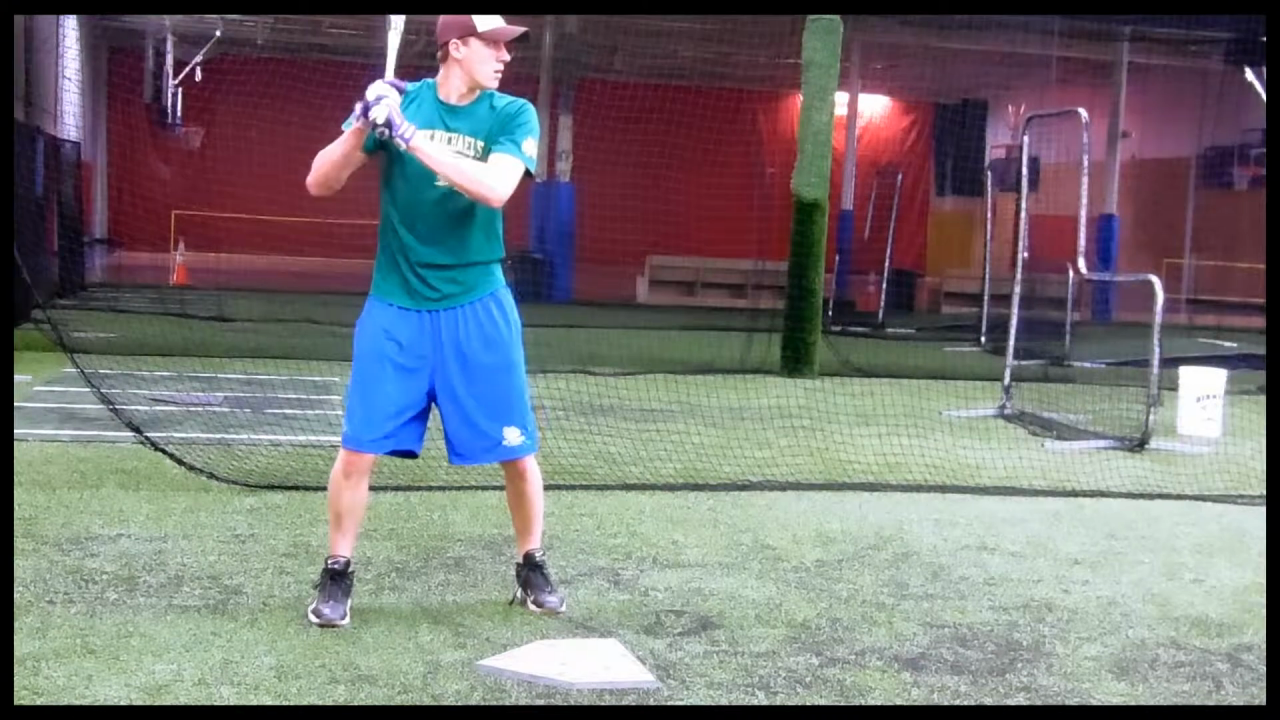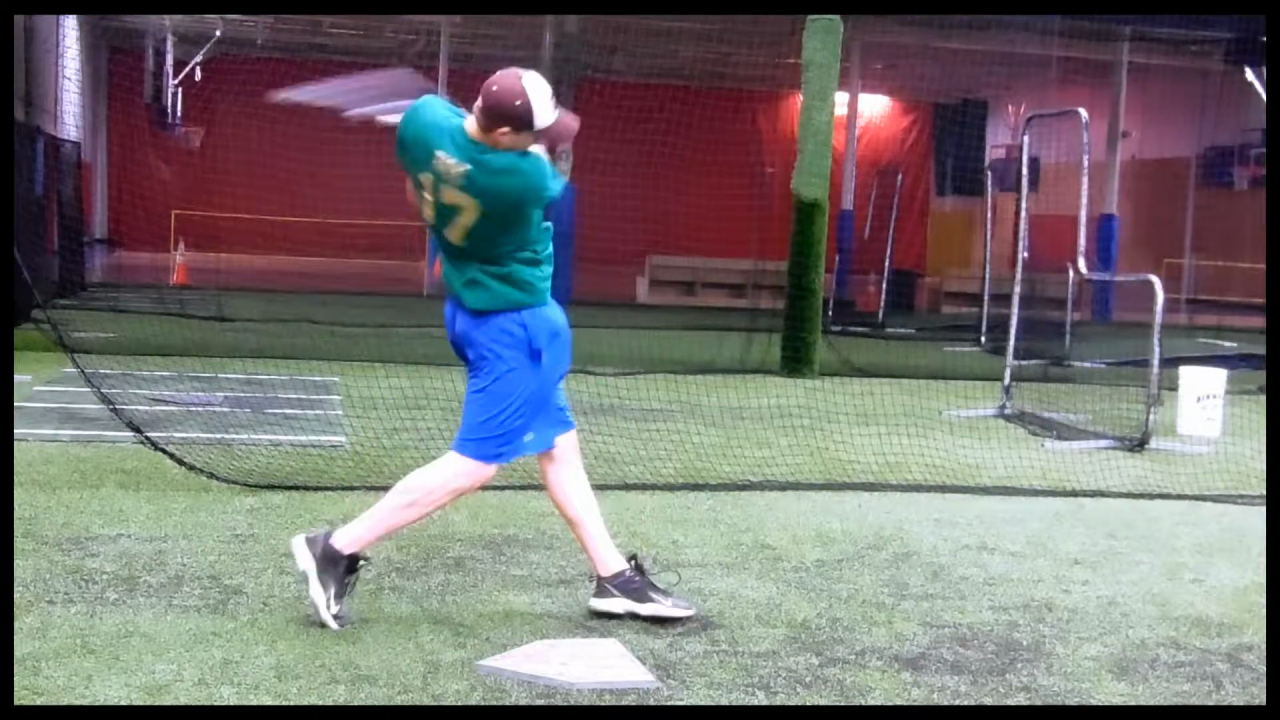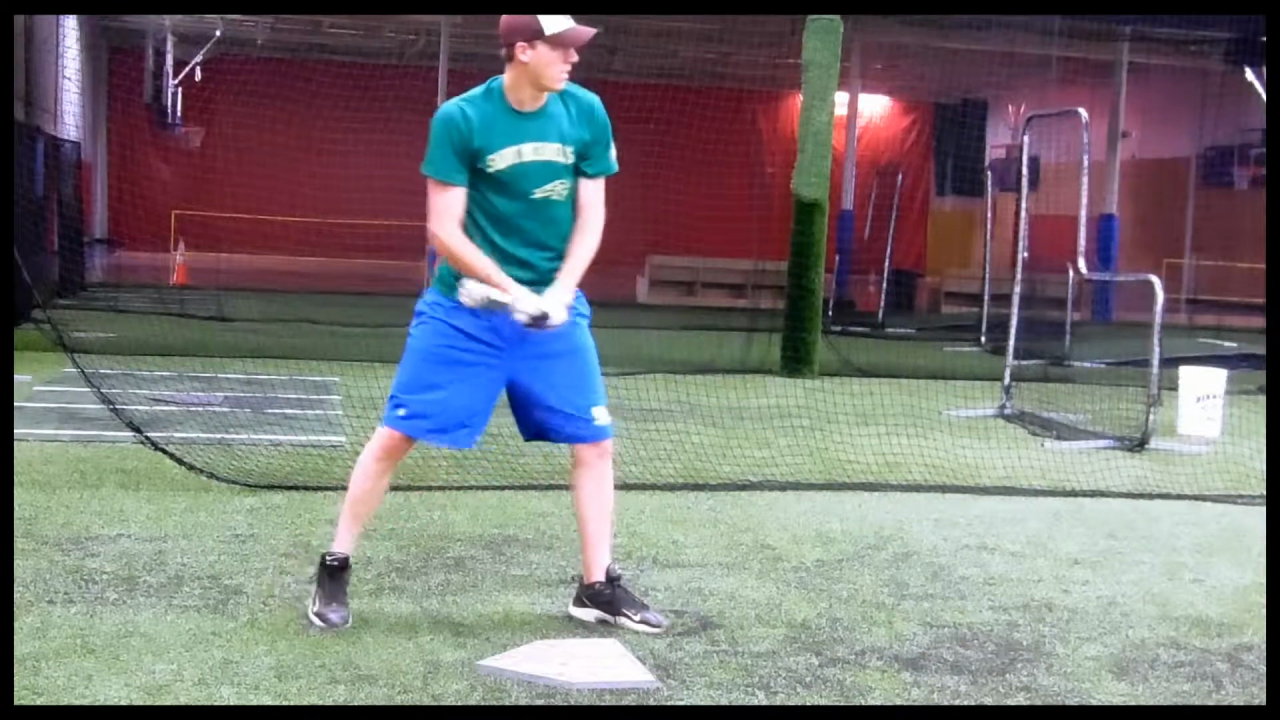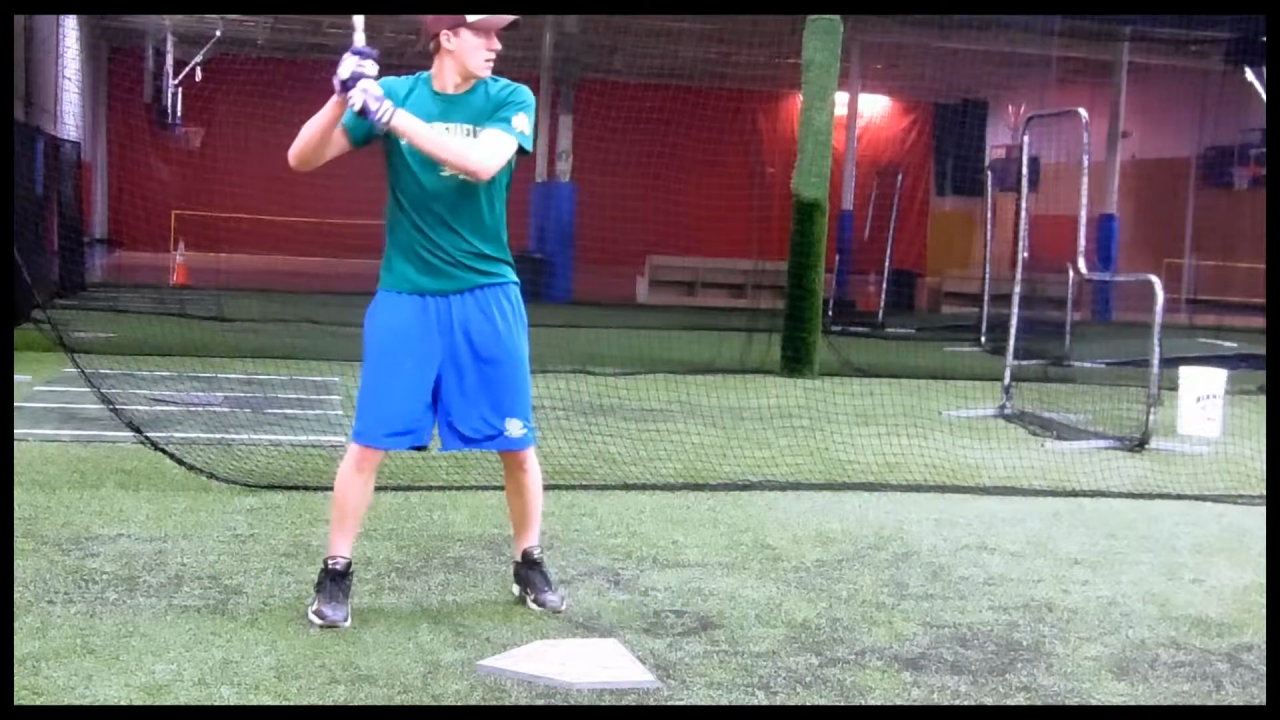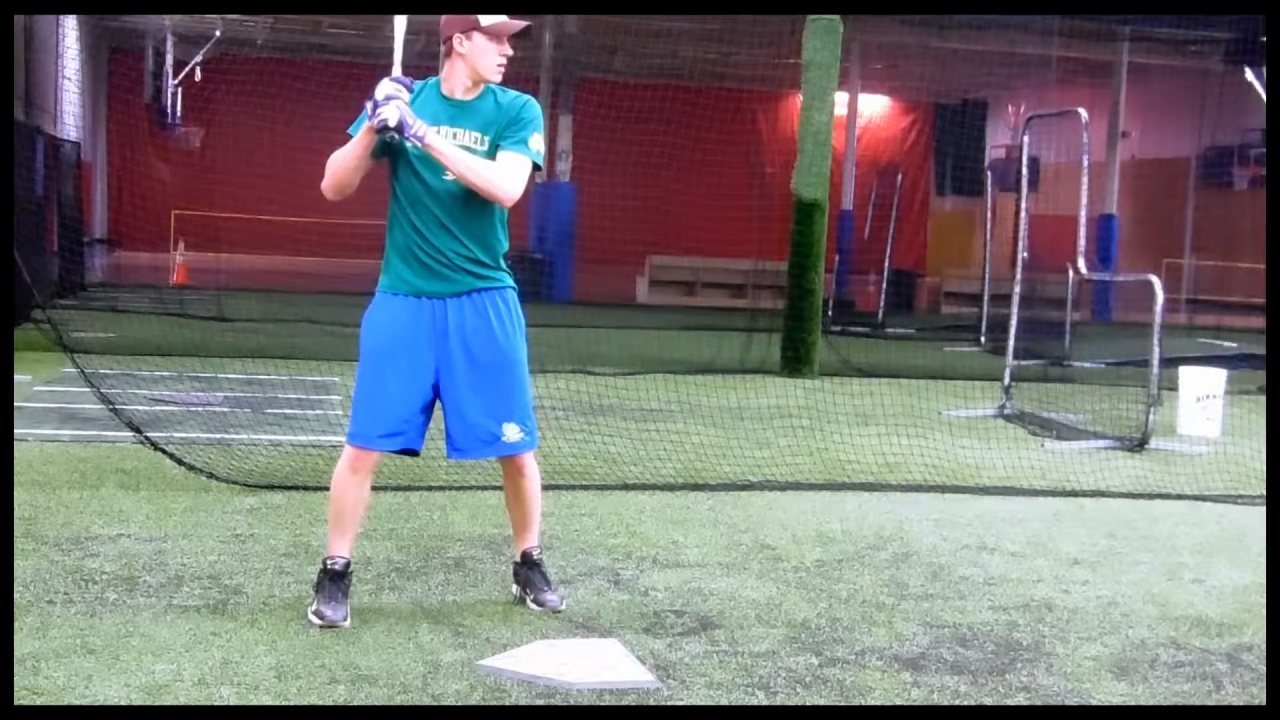
dt=1s
person 1, frame 1
left shoulder: (514, 116)
right shoulder: (398, 100)
left elbow: (495, 189)
right elbow: (319, 183)
left wrist: (408, 139)
right wrist: (363, 125)
left hip: (477, 308)
right hip: (396, 308)
left knee: (518, 452)
right knee: (359, 450)
left ankle: (530, 566)
right ankle: (337, 573)
person 1, frame 2
left shoulder: (422, 116)
right shoulder: (525, 175)
left hip: (469, 310)
right hip: (519, 322)
left knee: (557, 441)
right knee: (477, 460)
left ankle: (615, 577)
right ankle: (336, 549)
person 1, frame 3
left shoulder: (587, 114)
right shoulder: (460, 119)
left elbow: (590, 216)
right elbow: (443, 228)
left wrist: (556, 291)
right wrist: (507, 290)
left hip: (553, 304)
right hip: (462, 306)
left knee: (593, 443)
right knee: (395, 435)
left ankle: (598, 586)
right ankle: (334, 566)
person 1, frame 4
left shoulder: (511, 98)
right shoulder: (393, 91)
left elbow: (482, 162)
right elbow: (301, 159)
left wrist: (390, 113)
right wrist: (342, 98)
left hip: (488, 297)
right hip: (405, 297)
left knee: (516, 443)
right knee: (370, 441)
left ankle: (529, 563)
right ankle: (335, 574)
person 1, frame 5
left shoulder: (518, 110)
right shoulder: (401, 97)
left elbow: (506, 188)
right elbow: (334, 187)
left wrist: (420, 132)
right wrist: (373, 125)
left hip: (484, 301)
right hip: (402, 300)
left knee: (515, 447)
right knee: (364, 445)
left ankle: (528, 564)
right ankle: (334, 575)
